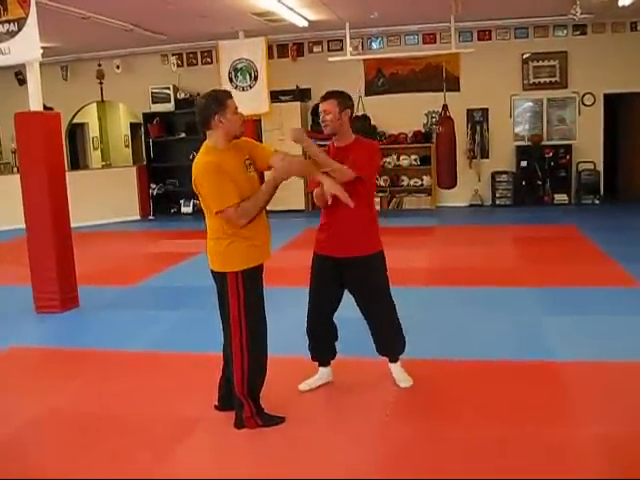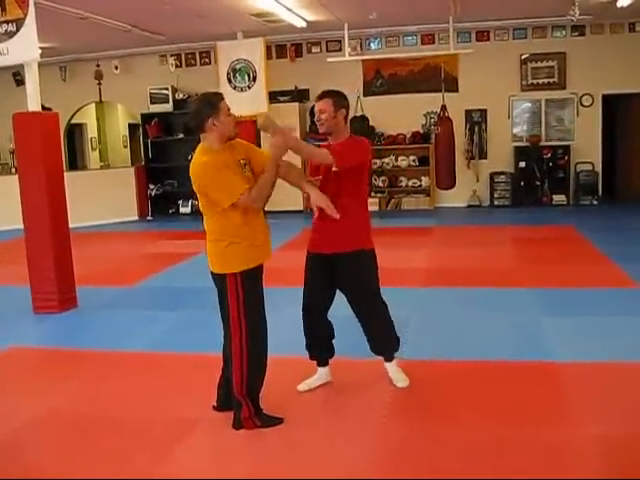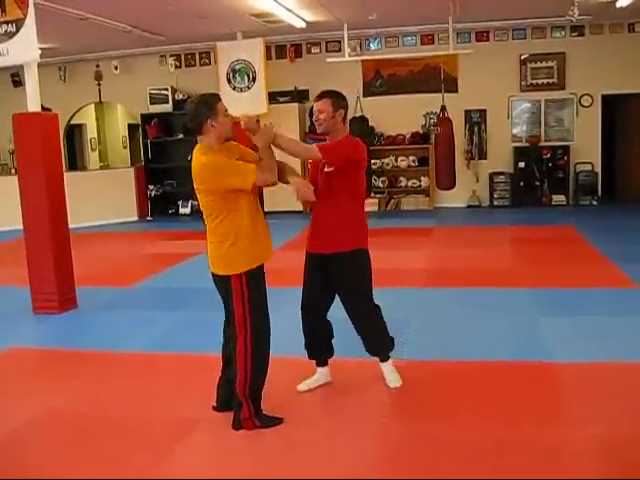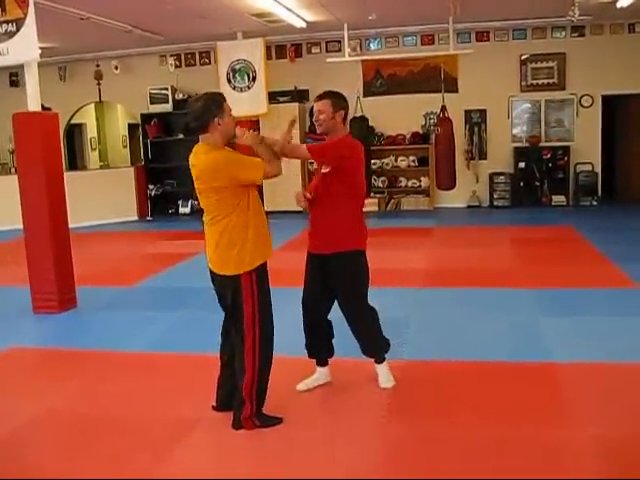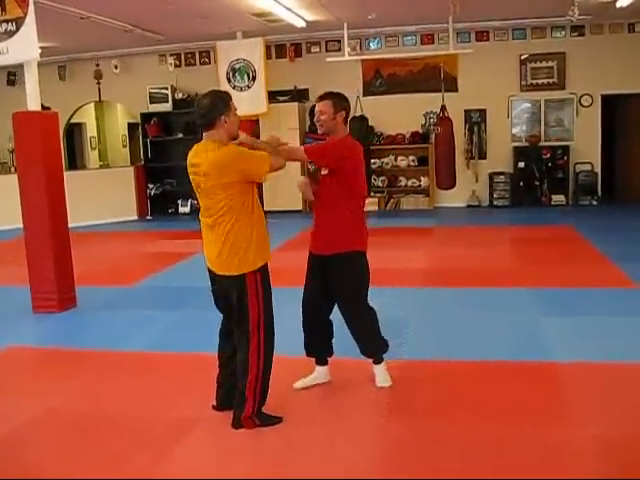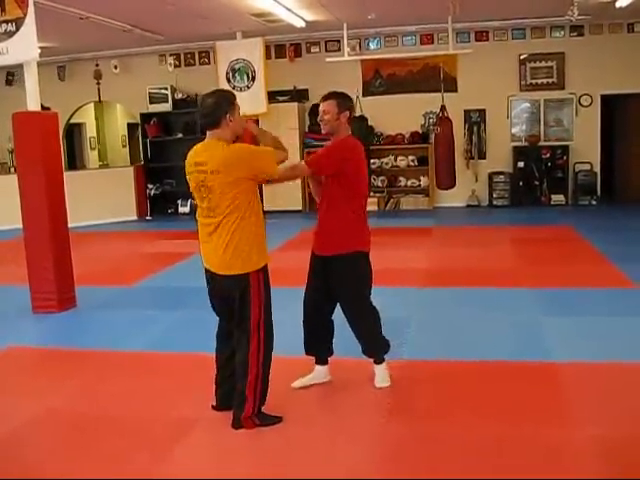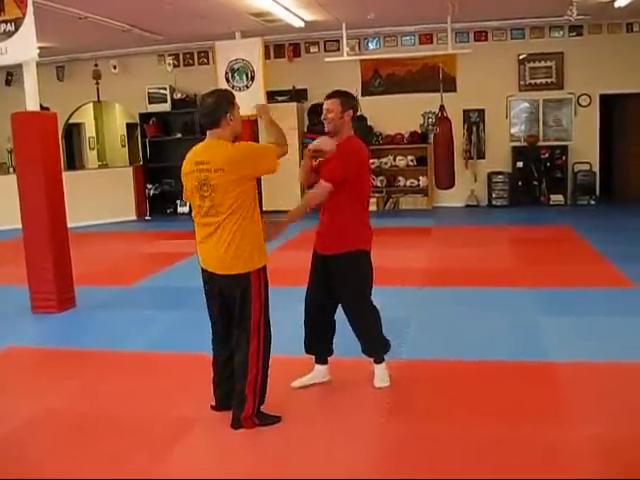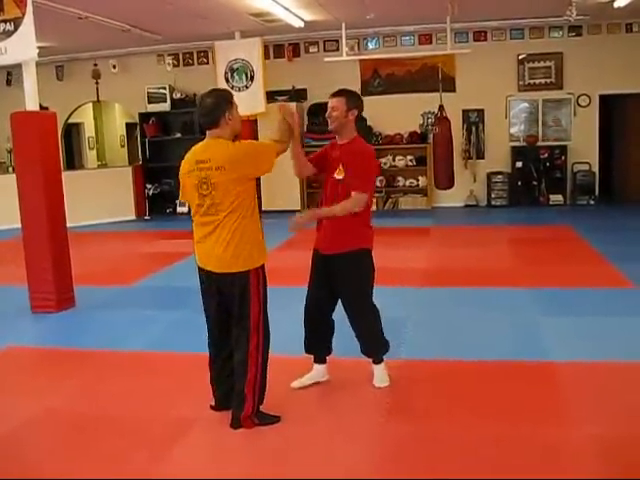
dt=0.1s
person 1, frame 1
left shoulder: (243, 146)
right shoulder: (209, 164)
left elbow: (287, 162)
right elbow: (240, 216)
left wrist: (324, 180)
right wrist: (275, 179)
left hip: (245, 257)
right hip: (233, 262)
left knee: (240, 331)
right knee: (246, 334)
left ankle: (229, 396)
right ankle: (247, 411)
person 1, frame 2
left shoulder: (237, 148)
right shoulder: (205, 165)
left elbow: (281, 167)
right elbow: (254, 200)
left wrist: (310, 189)
right wrist: (275, 155)
left hip: (245, 258)
right hip: (234, 262)
left knee: (240, 332)
right knee: (246, 336)
left ankle: (228, 397)
right ankle: (247, 412)
person 1, frame 3
left shoulder: (224, 151)
right shoulder: (211, 163)
left elbow: (273, 166)
right elbow: (266, 176)
left wrist: (294, 178)
right wrist: (264, 144)
left hip: (238, 259)
right hip: (237, 263)
left knee: (239, 330)
right knee: (250, 336)
left ankle: (228, 397)
right ankle: (247, 413)
person 1, frame 4
left shoulder: (211, 152)
right shoulder: (218, 160)
left elbow: (265, 163)
right elbow: (271, 168)
left wrist: (253, 145)
right wrist: (254, 143)
left hip: (229, 258)
right hip: (241, 261)
left knee: (236, 329)
right knee: (255, 334)
left ankle: (227, 397)
right ankle: (248, 413)
person 1, frame 5
left shoulder: (197, 155)
right shoulder: (231, 157)
right elbow: (276, 162)
right wrist: (247, 141)
left hip: (218, 261)
right hip: (243, 262)
left knee: (233, 329)
right knee: (256, 335)
left ankle: (226, 396)
right ankle: (247, 412)
person 1, frame 6
left shoulder: (195, 156)
right shoulder: (238, 155)
right elbow: (280, 154)
right wrist: (257, 131)
left hip: (215, 262)
right hip: (244, 262)
left knee: (230, 330)
right knee: (255, 335)
left ankle: (225, 396)
right ankle: (248, 412)
person 1, frame 7
left shoulder: (191, 160)
right shoulder: (241, 153)
right elbow: (281, 148)
right wrist: (269, 120)
left hip: (210, 262)
right hip: (242, 263)
left knee: (223, 332)
right knee: (252, 336)
left ankle: (224, 396)
right ankle: (247, 412)
person 1, frame 8
left shoulder: (190, 160)
right shoulder: (241, 152)
left elbow: (192, 206)
right elbow: (282, 144)
right wrist: (288, 122)
left hip: (207, 262)
right hip: (241, 262)
left knee: (220, 332)
right knee: (251, 335)
left ankle: (223, 396)
right ankle: (247, 412)
person 2, frame 1
left shoulder: (367, 149)
right shoulder: (326, 154)
left elbow: (342, 173)
right elbow: (319, 199)
left wrist: (308, 145)
right wrist: (324, 191)
left hip: (363, 249)
right hip: (326, 247)
left knee: (378, 309)
right knee: (318, 311)
left ankle: (394, 364)
right ankle: (324, 369)
person 2, frame 2
left shoulder: (360, 147)
right shoulder: (317, 152)
left elbow: (323, 158)
left wrist: (281, 133)
left hip: (355, 246)
right hip: (320, 246)
left knee: (370, 307)
right knee: (313, 310)
left ankle: (391, 363)
right ankle: (322, 369)
person 2, frame 3
left shoulder: (353, 148)
right shoulder: (322, 152)
left elbow: (308, 154)
left hip: (348, 247)
right hip: (319, 245)
left knee: (361, 306)
right knee: (312, 310)
left ankle: (385, 362)
right ankle: (323, 370)
person 2, frame 4
left shoulder: (348, 148)
right shoulder: (326, 154)
left elbow: (295, 151)
right wrist: (305, 199)
left hip: (347, 247)
right hip: (319, 246)
left knee: (355, 309)
right knee: (312, 309)
left ankle: (380, 363)
right ankle: (322, 369)
person 2, frame 5
left shoulder: (344, 148)
right shoulder: (330, 151)
left elbow: (293, 153)
right wrist: (307, 189)
left hip: (346, 247)
right hip: (323, 246)
left knee: (355, 308)
right knee: (313, 309)
left ankle: (379, 363)
right ankle: (322, 368)
person 2, frame 6
left shoulder: (347, 149)
right shoulder: (333, 152)
left elbow: (299, 169)
right wrist: (314, 179)
left hip: (349, 248)
right hip: (325, 246)
left knee: (358, 308)
right knee: (315, 308)
left ankle: (379, 363)
right ankle: (321, 368)
person 2, frame 7
left shoulder: (354, 151)
right shoulder: (331, 149)
left elbow: (318, 194)
right elbow: (307, 178)
left wrist: (285, 220)
right wrist: (313, 154)
left hip: (351, 248)
right hip: (326, 245)
left knee: (359, 307)
right knee: (316, 307)
left ankle: (379, 364)
right ankle: (321, 367)
person 2, frame 8
left shoulder: (361, 153)
right shoulder: (331, 149)
left elbow: (357, 203)
right elbow: (302, 172)
left wrist: (314, 214)
right wrist: (295, 134)
left hip: (353, 247)
right hip: (326, 244)
left knee: (360, 308)
right knee: (316, 307)
left ankle: (378, 364)
right ankle: (319, 367)
